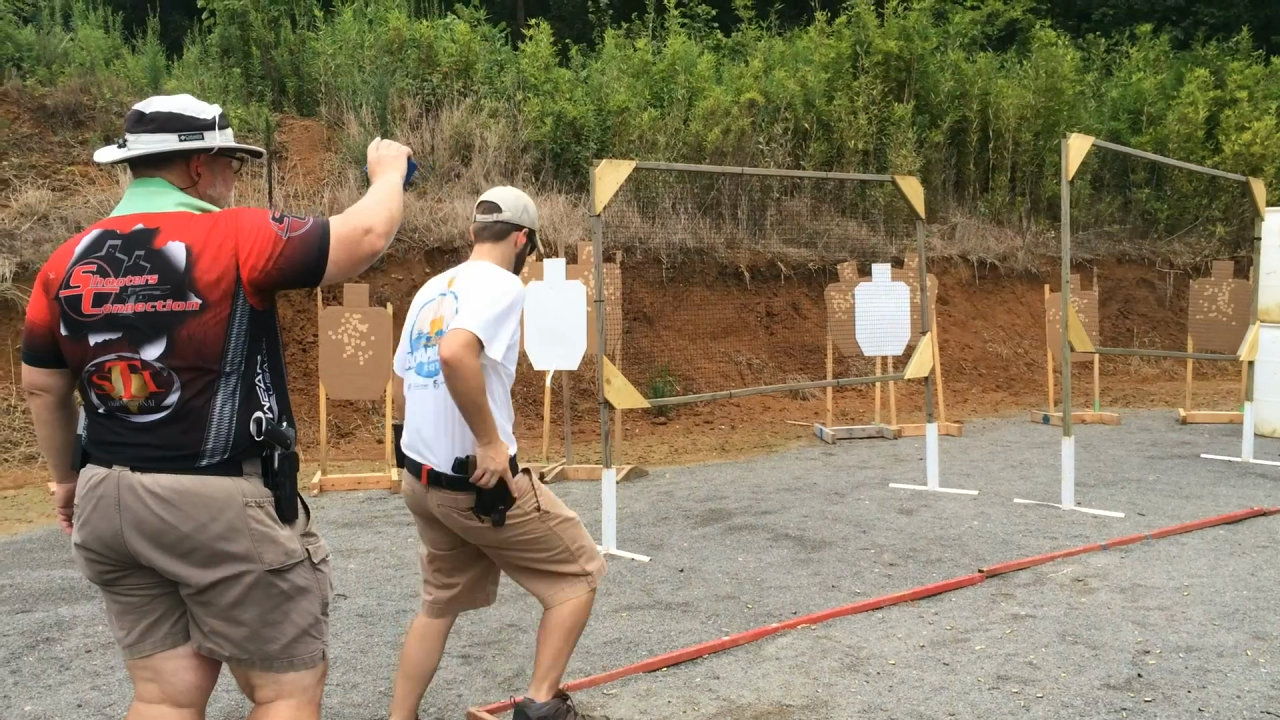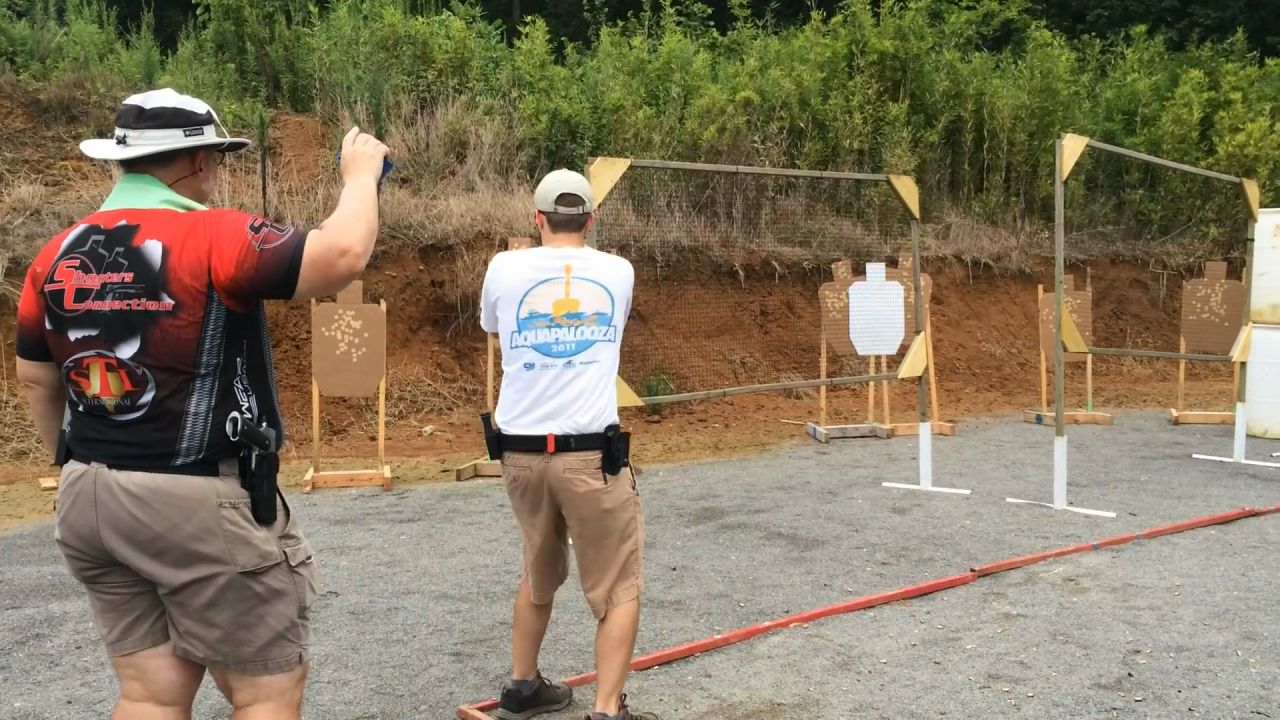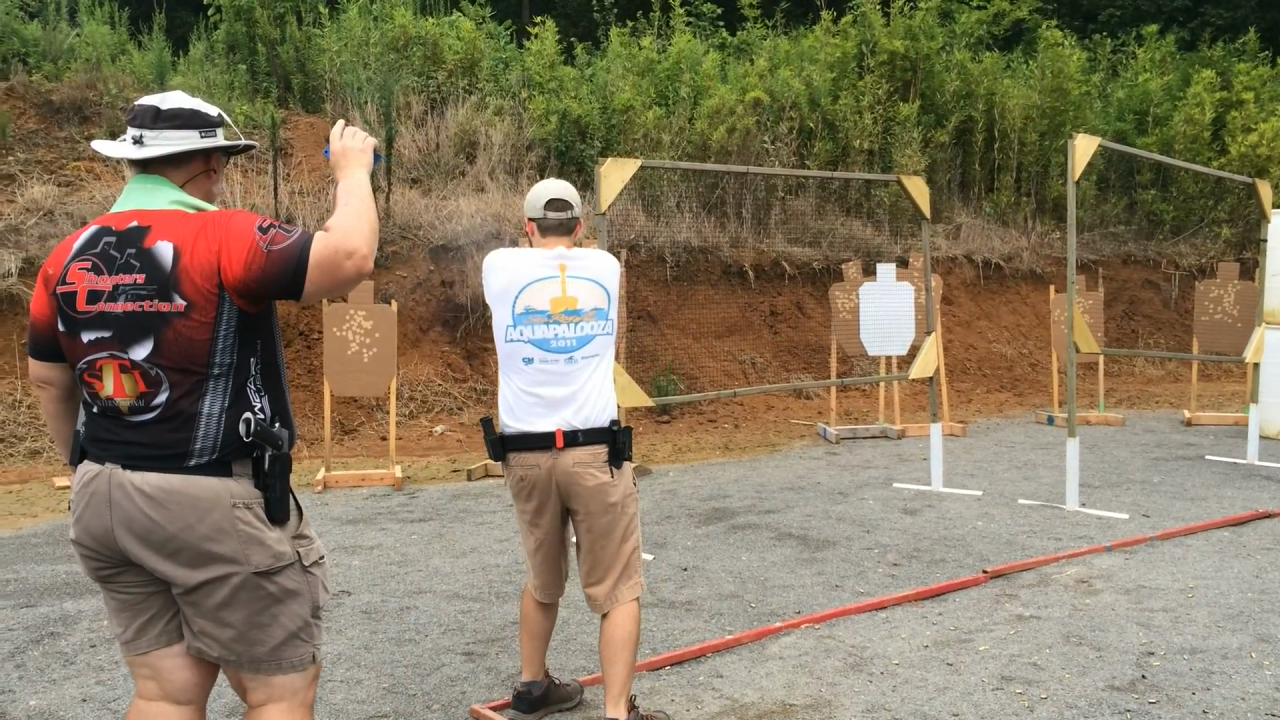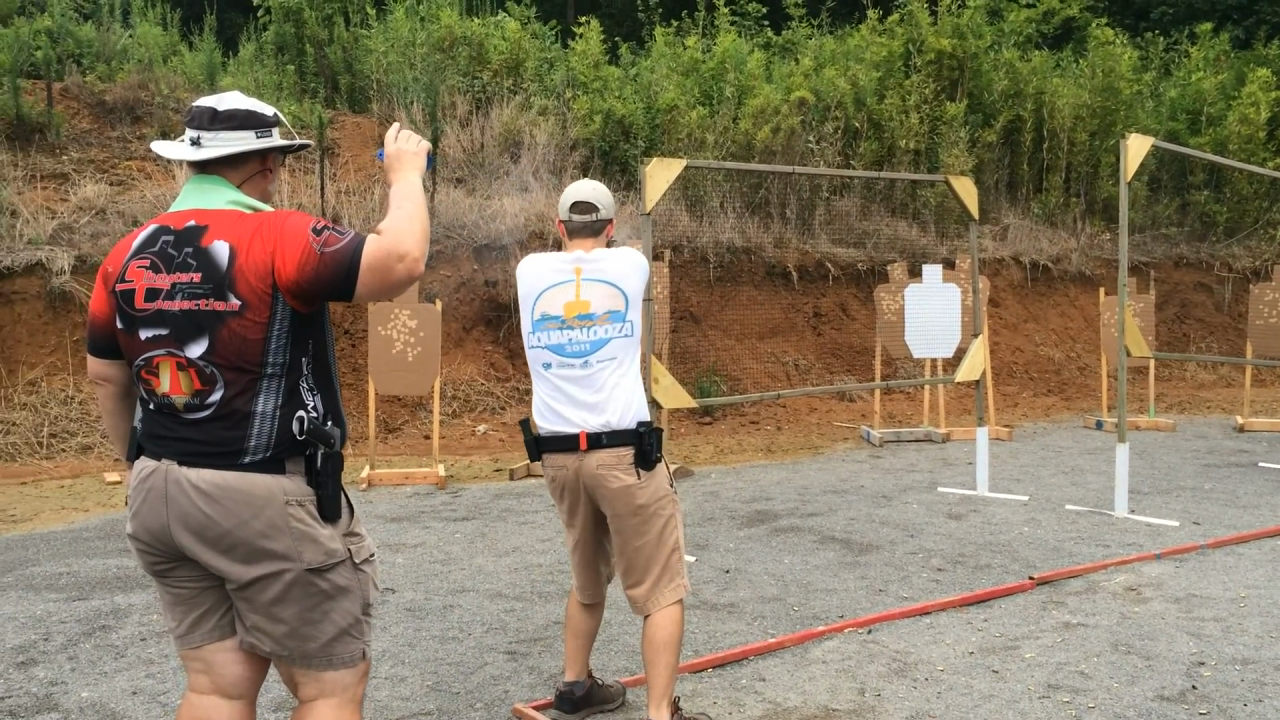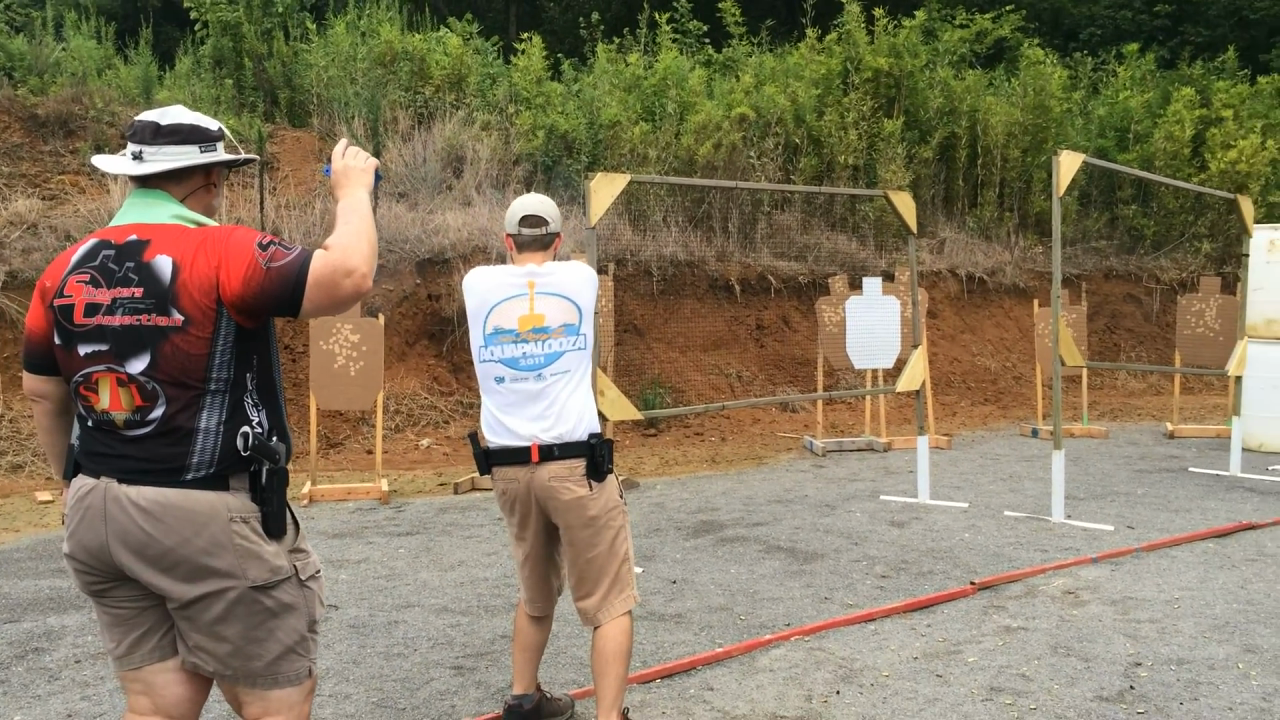
dt=0.7s
person 1, frame 1
left shoulder: (67, 262)
right shoulder: (235, 239)
left elbow: (41, 388)
right elbow: (366, 236)
left wrist: (68, 478)
right wrist: (388, 173)
left hip: (110, 502)
right hip: (222, 502)
person 1, frame 2
left shoulder: (57, 255)
right shoulder: (215, 238)
left elbow: (36, 380)
right elbow: (343, 255)
right wrist: (361, 174)
left hip: (91, 501)
right hip: (199, 501)
person 1, frame 3
left shoulder: (68, 256)
right shoulder: (224, 238)
left elbow: (48, 382)
right elbow: (350, 257)
right wrist: (353, 171)
left hip: (103, 501)
right hip: (213, 502)
person 1, frame 4
left shoulder: (127, 254)
right shoulder: (279, 238)
left elbow: (106, 377)
right elbow: (401, 260)
right wrist: (406, 174)
left hip: (160, 496)
right hip: (266, 498)
person 1, frame 5
left shoulder: (66, 268)
right shoulder: (223, 253)
left elbow: (42, 392)
right elbow: (349, 276)
left wrist: (77, 486)
right wrist: (352, 191)
left hip: (99, 515)
right hip: (209, 516)
person 2, frame 1
left shoulder: (430, 289)
right shoulder: (501, 287)
left elbow: (402, 383)
right elbow: (455, 353)
right wrist: (489, 440)
left hip: (420, 477)
right hip: (477, 483)
left knee: (440, 603)
right knee: (580, 571)
person 2, frame 2
left shoulder: (503, 268)
right shoulder: (618, 271)
left hip: (521, 454)
right hip: (591, 455)
left knee: (538, 576)
right knee: (619, 587)
person 2, frame 3
left shoulder: (500, 266)
right shoulder: (605, 266)
left hip: (525, 454)
right hip: (594, 450)
left knee: (542, 577)
right knee: (618, 588)
person 2, frame 4
left shoulder: (530, 270)
right shoulder: (630, 264)
left hip: (559, 455)
right hip: (624, 451)
left knee: (588, 578)
right knee: (661, 589)
person 2, frame 5
left shoulder: (477, 284)
right shoulder: (581, 277)
left hip: (509, 469)
right hip: (574, 463)
left knee: (537, 592)
right knee: (610, 600)
